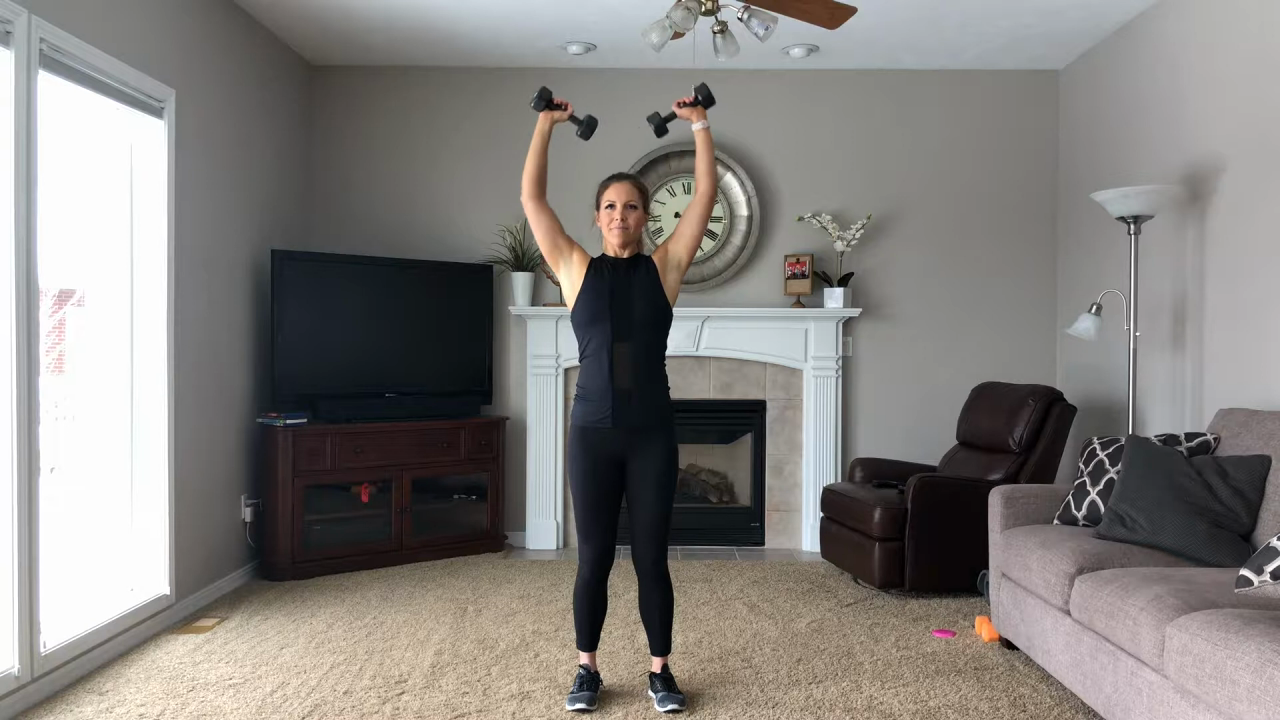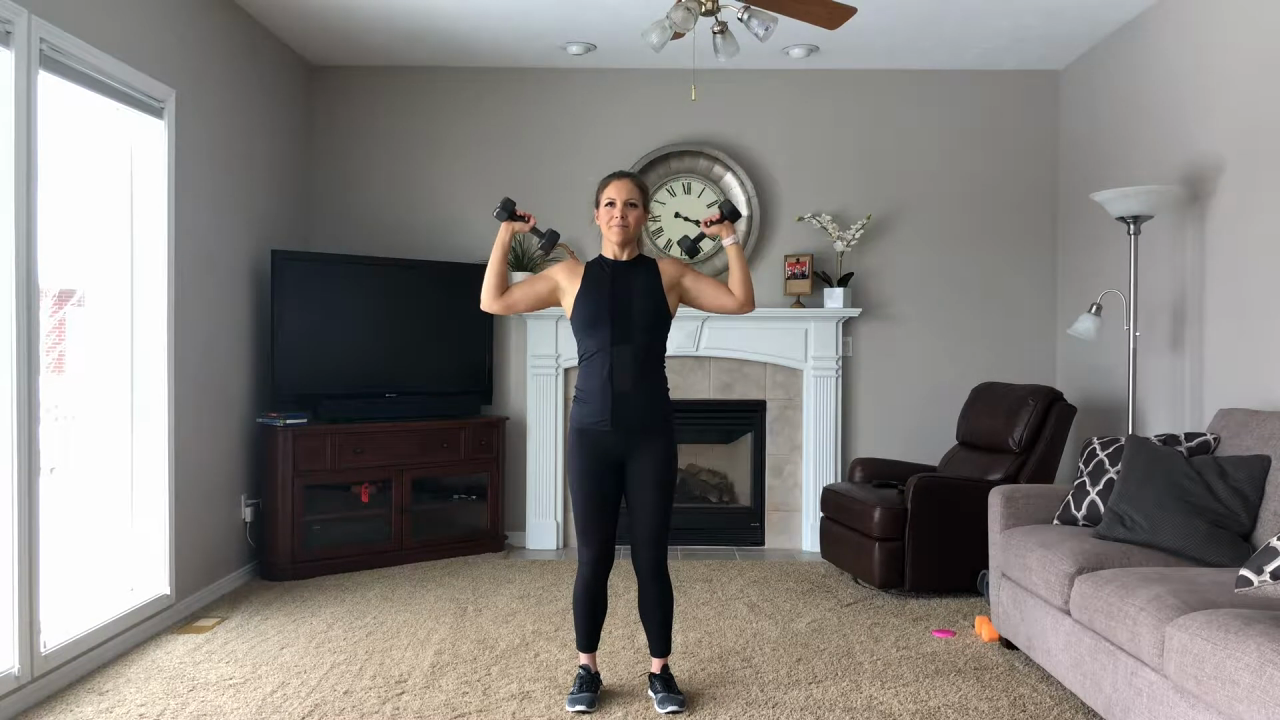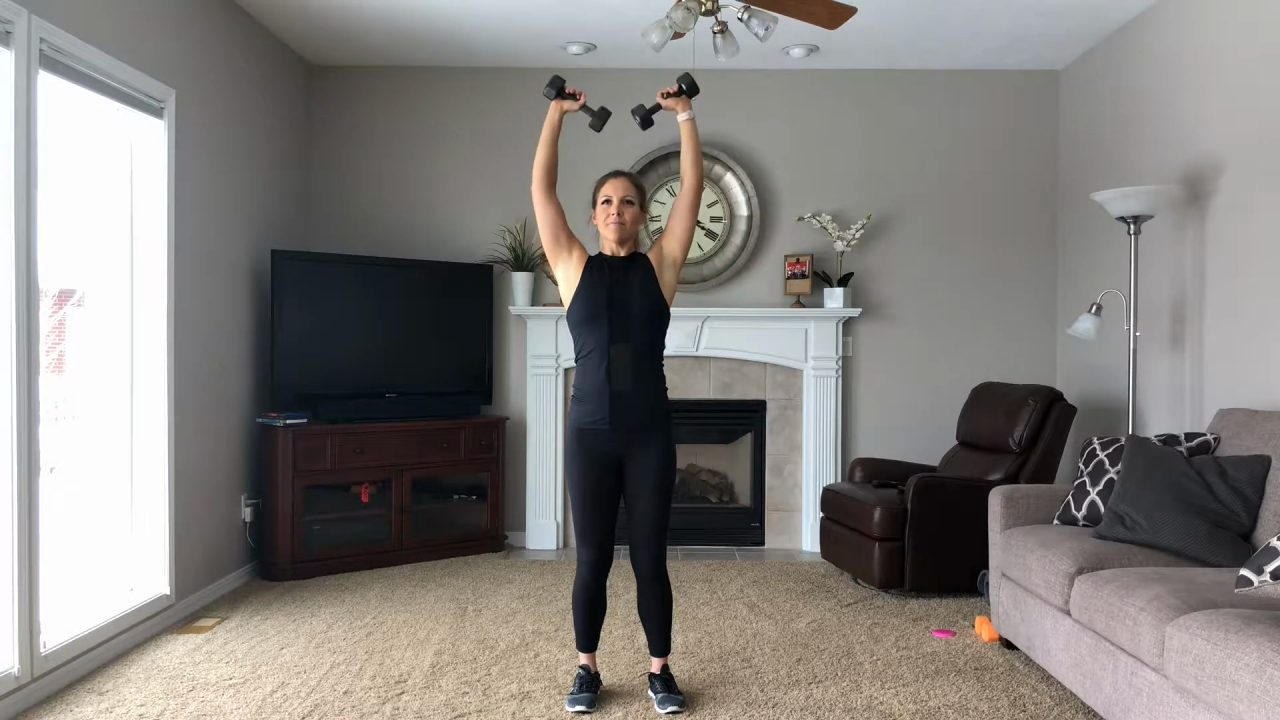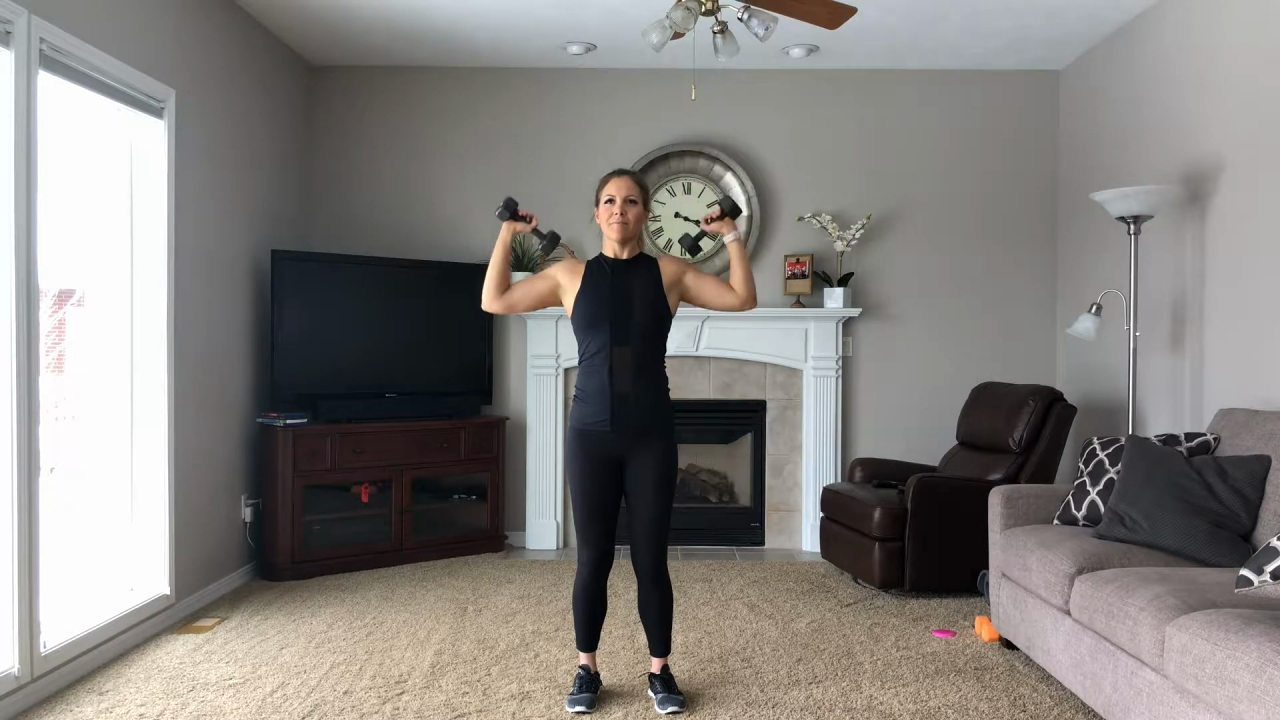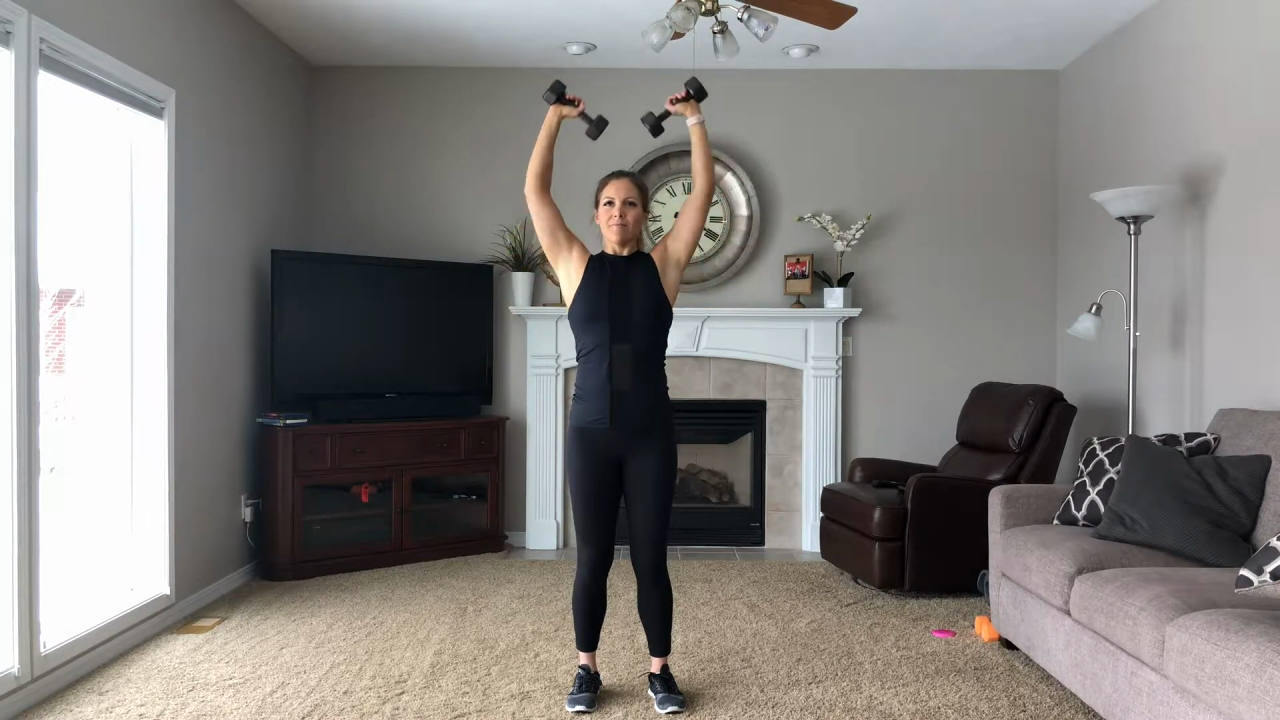
dt=1s
person 1, frame 1
left shoulder: (663, 267)
right shoulder: (576, 268)
left elbow: (705, 194)
right elbow: (531, 196)
left wrist: (698, 124)
right wrist: (545, 123)
left hip: (652, 434)
right hip: (593, 432)
left knee: (651, 558)
right knee: (594, 558)
left ankle: (660, 670)
right ankle: (587, 669)
person 1, frame 2
left shoulder: (668, 273)
right shoulder: (569, 274)
left elbow: (741, 301)
right elbow: (492, 302)
left wrist: (729, 238)
right wrist: (505, 234)
left hip: (651, 434)
right hip: (591, 433)
left knee: (651, 559)
right knee: (593, 559)
left ankle: (660, 670)
right ankle: (587, 669)
person 1, frame 3
left shoulder: (660, 265)
right shoulder: (573, 266)
left elbow: (691, 185)
right elbow: (541, 185)
left wrist: (684, 116)
right wrist: (557, 113)
left hip: (649, 435)
right hip: (590, 434)
left knee: (649, 560)
right knee: (592, 560)
right ankle: (587, 669)
person 1, frame 4
left shoulder: (669, 272)
right shoulder: (570, 274)
left elbow: (743, 298)
right elbow: (493, 301)
left wrist: (730, 234)
right wrist: (507, 234)
left hip: (651, 435)
right hip: (591, 433)
left knee: (651, 560)
right knee: (592, 559)
left ankle: (660, 670)
right ankle: (587, 670)
person 1, frame 5
left shoulder: (664, 264)
right shoulder: (574, 265)
left elbow: (704, 187)
right elbow: (534, 187)
left wrist: (693, 119)
right wrist: (555, 117)
left hip: (650, 434)
right hip: (591, 433)
left knee: (650, 559)
right knee: (592, 558)
right ankle: (587, 669)
